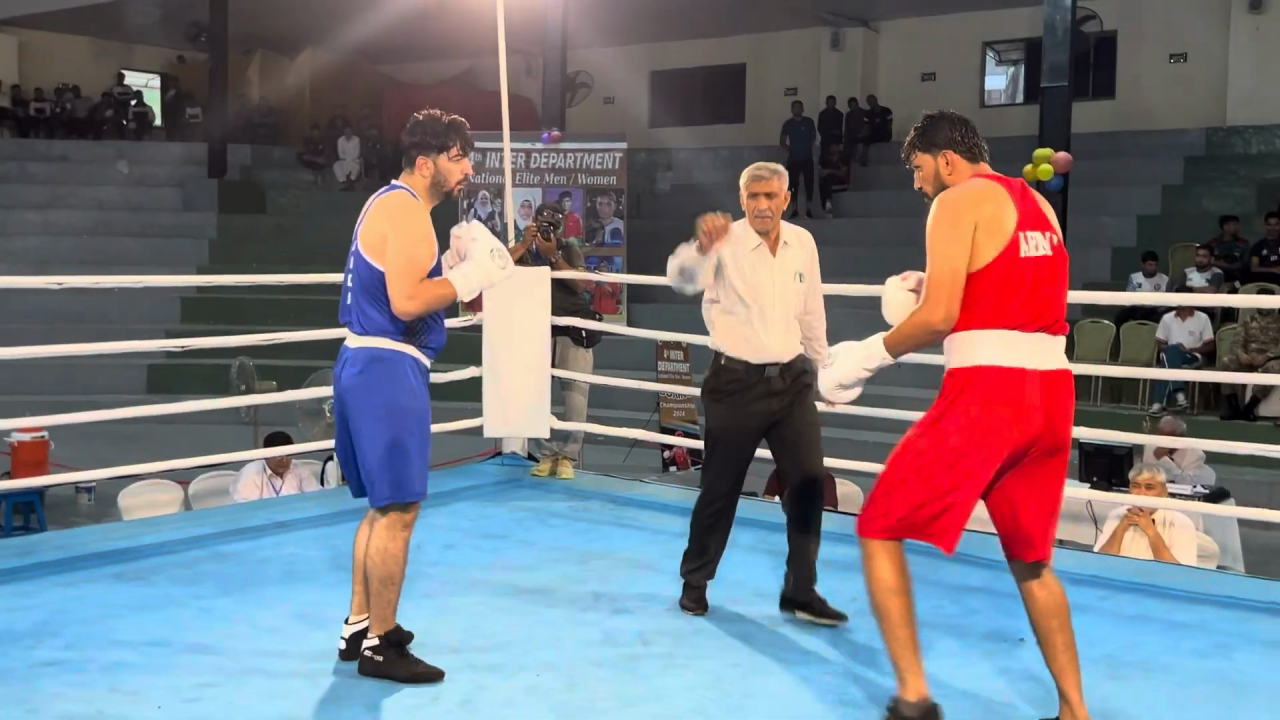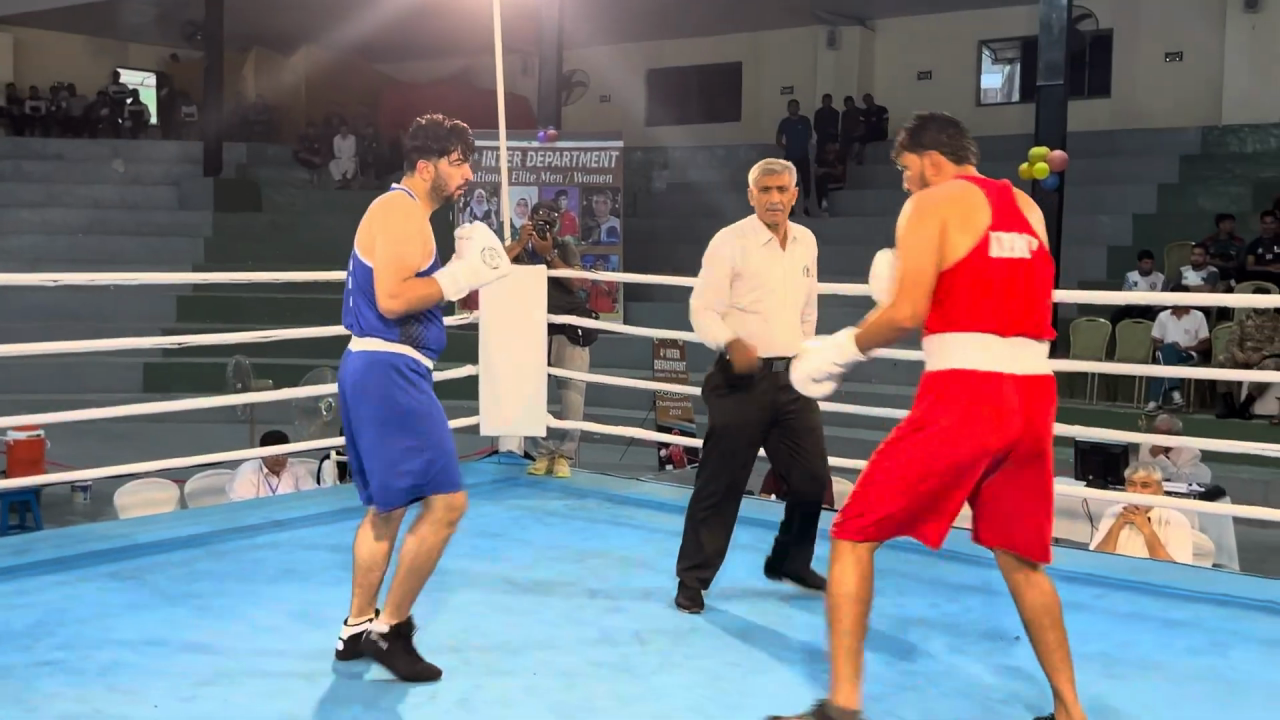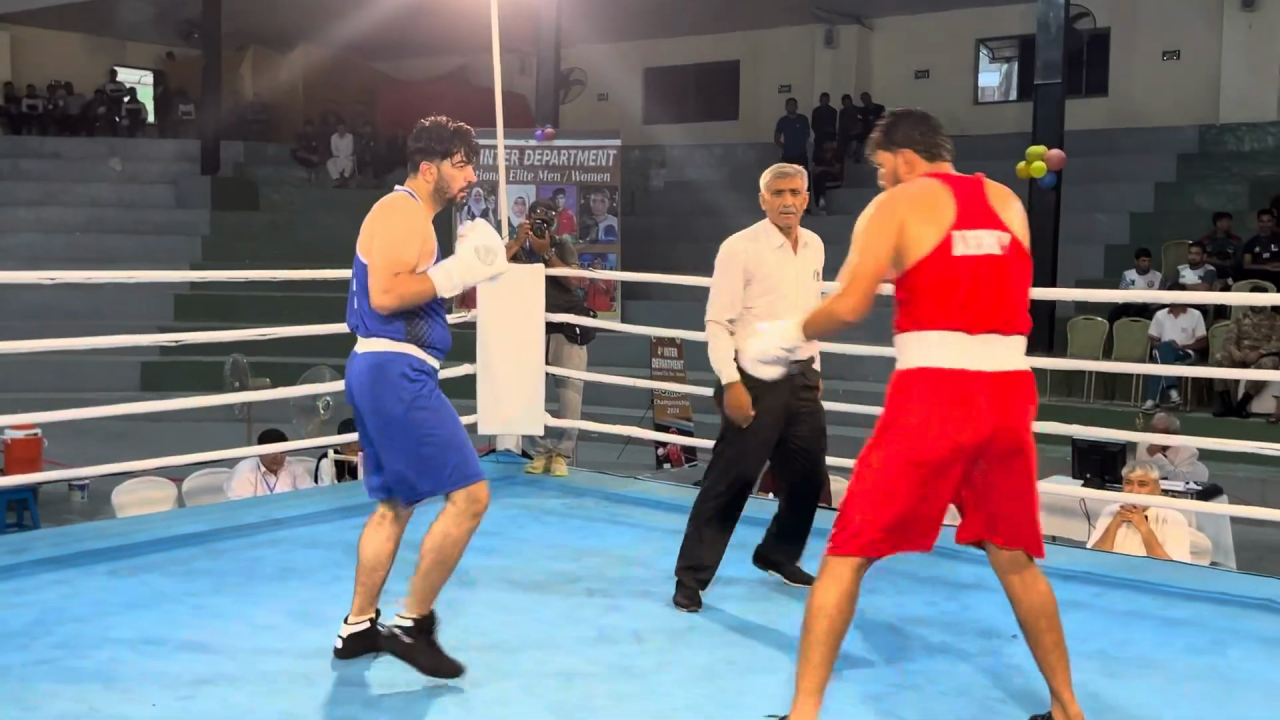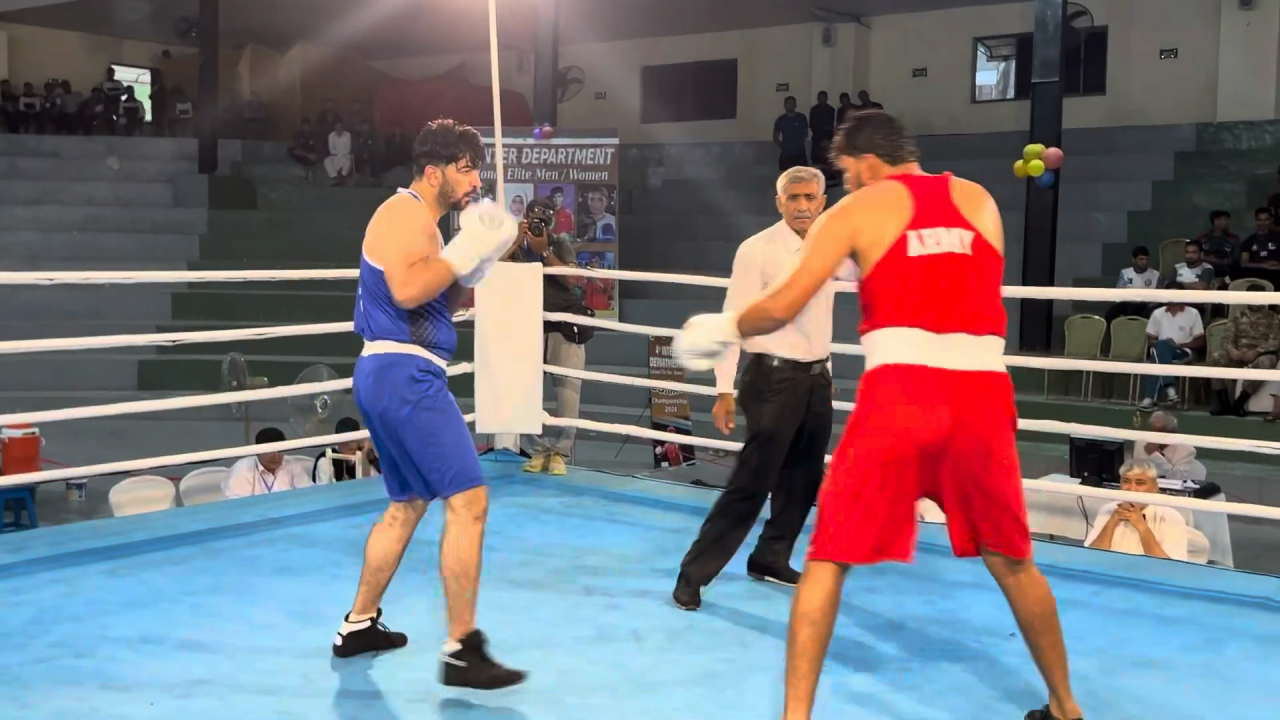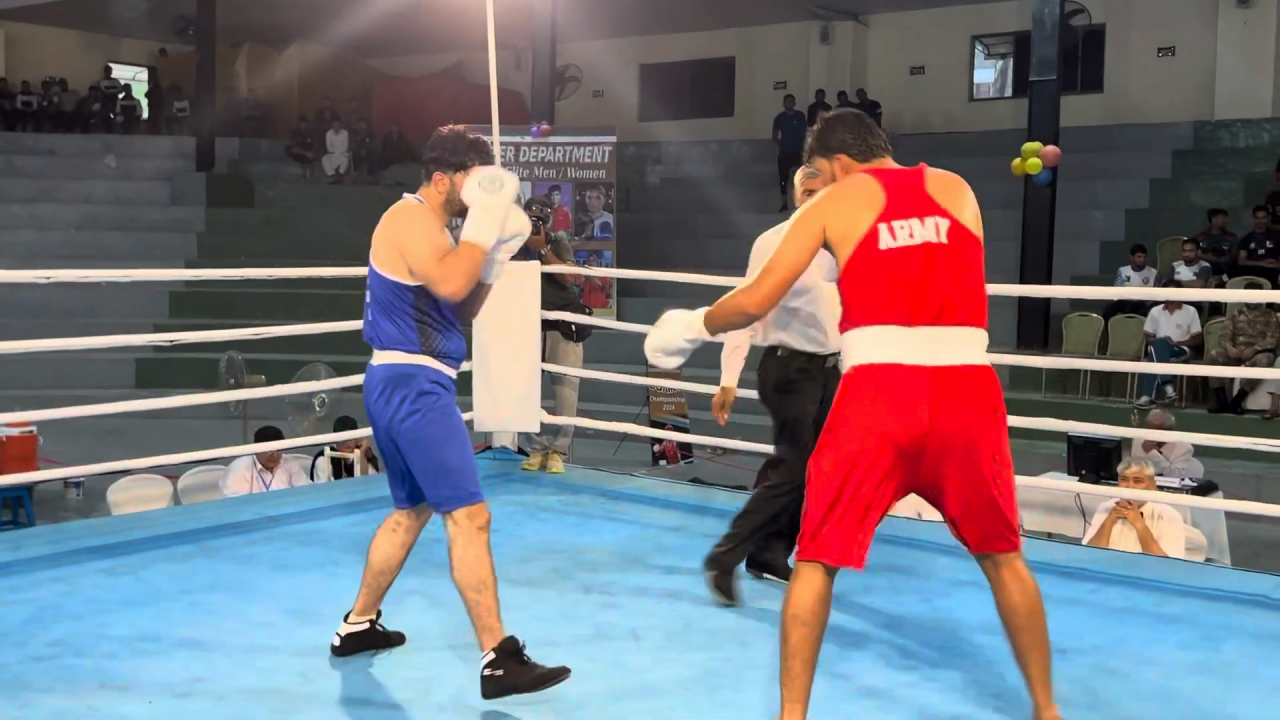
dt=0.1s
person 1, frame 1
left shoulder: (958, 203)
right shoulder: (1038, 205)
left elbow: (939, 315)
left wrist: (870, 354)
left hip: (985, 393)
right hip: (1050, 393)
left knee: (879, 531)
right knee: (1031, 562)
person 1, frame 2
left shoulder: (932, 205)
right shoulder: (1026, 207)
left elbow: (904, 313)
left wrist: (844, 346)
left hip: (961, 397)
right hip: (1030, 398)
left knee: (854, 535)
right knee: (1022, 561)
person 1, frame 3
left shoulder: (897, 205)
right shoulder: (1006, 201)
left elbow: (846, 308)
left wrist: (788, 335)
left hip: (932, 396)
right hip: (1007, 393)
left knee: (847, 554)
right knee: (1015, 556)
person 1, frame 4
left shoulder: (859, 208)
right shoulder: (980, 200)
left elbow: (783, 305)
left wrist: (722, 329)
left hip: (898, 398)
right hip: (981, 397)
left knee: (826, 560)
right knee: (1010, 560)
person 1, frame 5
left shoulder: (833, 205)
right shoulder: (957, 189)
left elbow: (755, 301)
left wrist: (692, 326)
left hip: (878, 397)
right hip: (965, 392)
left knee: (815, 561)
right knee: (1002, 556)
person 2, frame 1
left shoulder: (389, 203)
right shoulder: (407, 211)
right elbow: (408, 303)
left wrist: (454, 261)
right wrist: (471, 276)
left hip: (366, 363)
right hip: (388, 368)
left knee: (383, 505)
right knee: (398, 510)
left ankle: (360, 626)
right ankle: (380, 646)
person 2, frame 2
left shoulder: (403, 213)
right shoulder: (400, 211)
right elbow: (393, 300)
left wrist: (462, 266)
right wrist: (462, 275)
left hip: (377, 372)
right hip: (389, 374)
left knee: (387, 506)
right knee: (446, 502)
left ankle: (358, 627)
right ankle: (387, 629)
person 2, frame 3
left shoulder: (408, 214)
right shoulder: (402, 211)
right elbow: (385, 296)
left wrist: (461, 266)
right wrist: (457, 271)
left hip: (385, 373)
right hip: (397, 374)
left knee: (396, 504)
right knee: (469, 494)
left ankle: (358, 627)
right ankle: (413, 623)
person 2, frame 4
left shoulder: (420, 219)
right shoulder: (405, 212)
left elbow: (437, 300)
right elbow: (408, 292)
left wrist: (476, 261)
right wrist: (466, 248)
left hip: (400, 375)
right hip: (403, 375)
left knee: (406, 503)
right knee: (466, 500)
left ankle: (359, 626)
right ankle: (463, 649)
person 2, frame 5
left shoulder: (427, 223)
right shoulder: (411, 219)
left elbow: (459, 309)
right elbow: (450, 287)
left wrist: (494, 254)
right wrist: (482, 225)
left hip: (407, 384)
right hip: (412, 385)
left knee: (410, 509)
right knee: (469, 516)
left ankle: (358, 625)
right ankle: (500, 660)
person 3, frame 1
left shoulder: (803, 243)
right shoulder: (724, 244)
right elbow: (682, 276)
left wrist: (825, 366)
right wrist: (702, 245)
left hip: (792, 380)
right hip: (736, 383)
left knee: (808, 482)
right knee: (720, 490)
left ankle: (801, 592)
right ankle: (695, 582)
person 3, frame 2
left shoulder: (807, 241)
right shoulder: (729, 242)
right elbow: (702, 312)
right wrist: (730, 341)
left hip: (792, 379)
right hip: (743, 379)
left knee: (811, 479)
right knee: (721, 482)
left ankle: (790, 562)
right ankle: (692, 578)
person 3, frame 3
left shoulder: (815, 246)
right shoulder: (739, 247)
right elbow: (717, 322)
right wrist: (731, 382)
left hip: (802, 379)
right hip: (756, 382)
left knee: (810, 481)
right knee: (728, 484)
left ankle: (777, 555)
right ankle: (691, 578)
person 3, frame 4
right shoulder: (758, 250)
right wrist: (725, 389)
left hip: (817, 378)
right hip: (772, 378)
left knee: (806, 480)
right knee: (753, 480)
left ankle: (771, 558)
right ankle: (696, 571)
person 3, frame 5
right shoulder: (774, 243)
right wrist: (728, 381)
left hip: (826, 370)
right hip: (789, 370)
left knee: (810, 474)
right knee: (792, 473)
left ankle: (769, 555)
right ankle: (725, 557)
person 4, frame 1
left shoulder: (570, 249)
right shoulder: (523, 249)
left elbow: (581, 285)
left wrist: (554, 255)
right wrist: (525, 243)
left hip: (573, 332)
left knee: (575, 395)
left ankle: (567, 456)
right ankle: (546, 454)
person 4, frame 2
left shoulder: (565, 248)
right shoulder: (520, 249)
left elbow: (576, 283)
left wrist: (549, 254)
right wrist: (521, 242)
left hip: (569, 330)
left knee: (572, 393)
left ankle: (564, 455)
right ankle: (543, 453)
person 4, frame 3
left shoulder: (563, 246)
right shoulder: (517, 247)
left elbow: (573, 281)
left wrist: (547, 252)
right wrist: (518, 241)
left hip: (566, 329)
left knee: (570, 392)
left ankle: (561, 454)
right ankle: (541, 452)
person 4, frame 4
left shoulder: (560, 245)
right shoulder: (515, 246)
left elbow: (571, 280)
left wrist: (544, 251)
right wrist: (516, 239)
left hip: (565, 327)
left knee: (567, 391)
left ankle: (559, 453)
right ankle: (538, 451)
person 4, frame 5
left shoulder: (558, 242)
left elbow: (568, 278)
left wrist: (542, 248)
left hip: (563, 326)
left knee: (566, 388)
left ankle: (557, 451)
right ankle: (536, 449)
